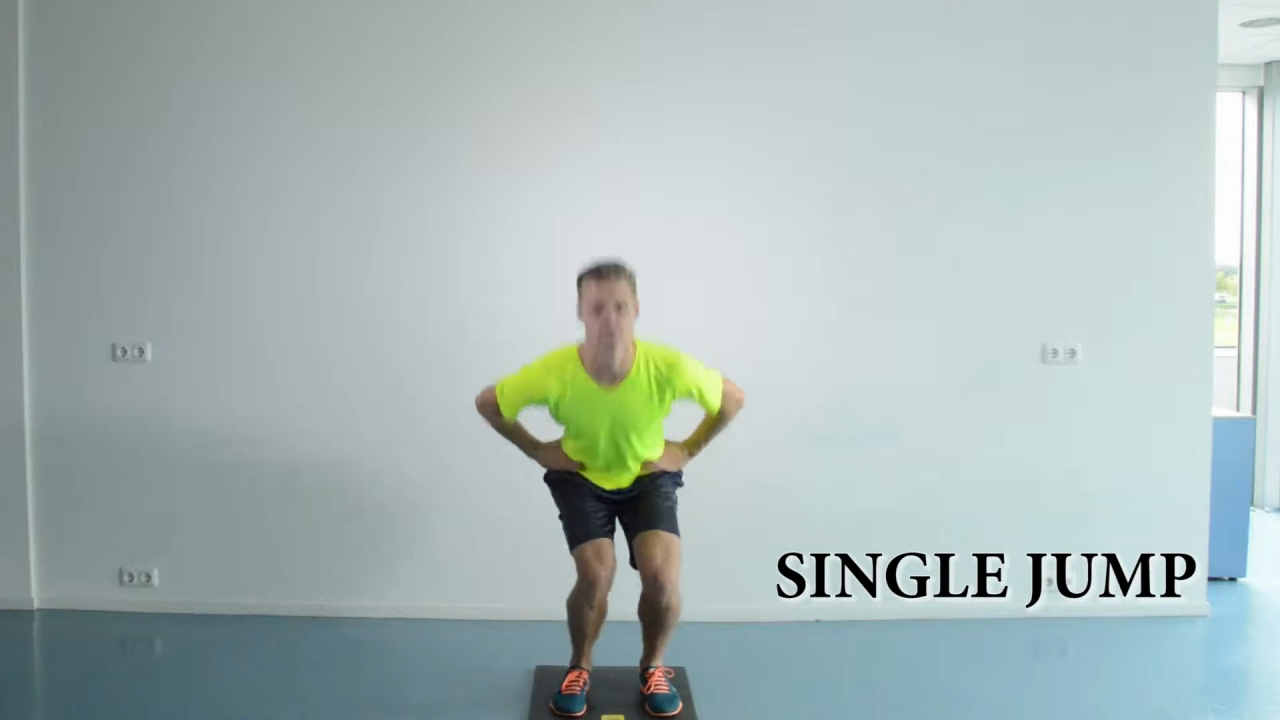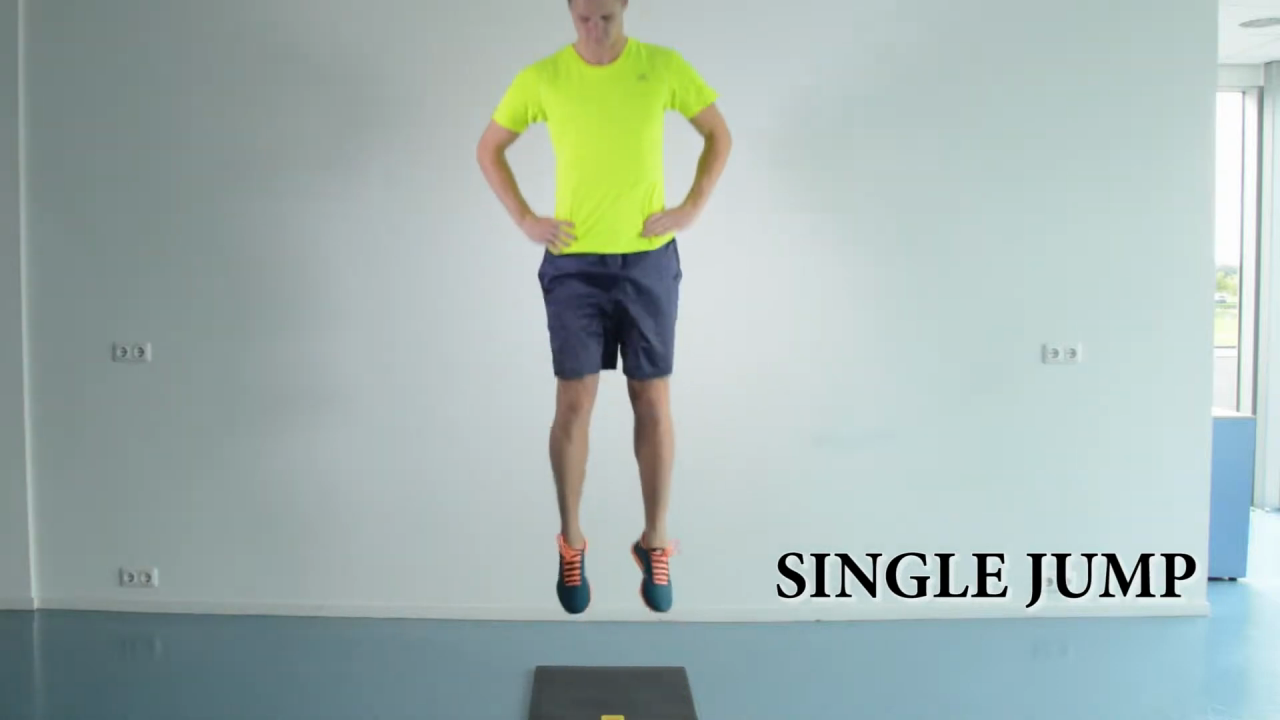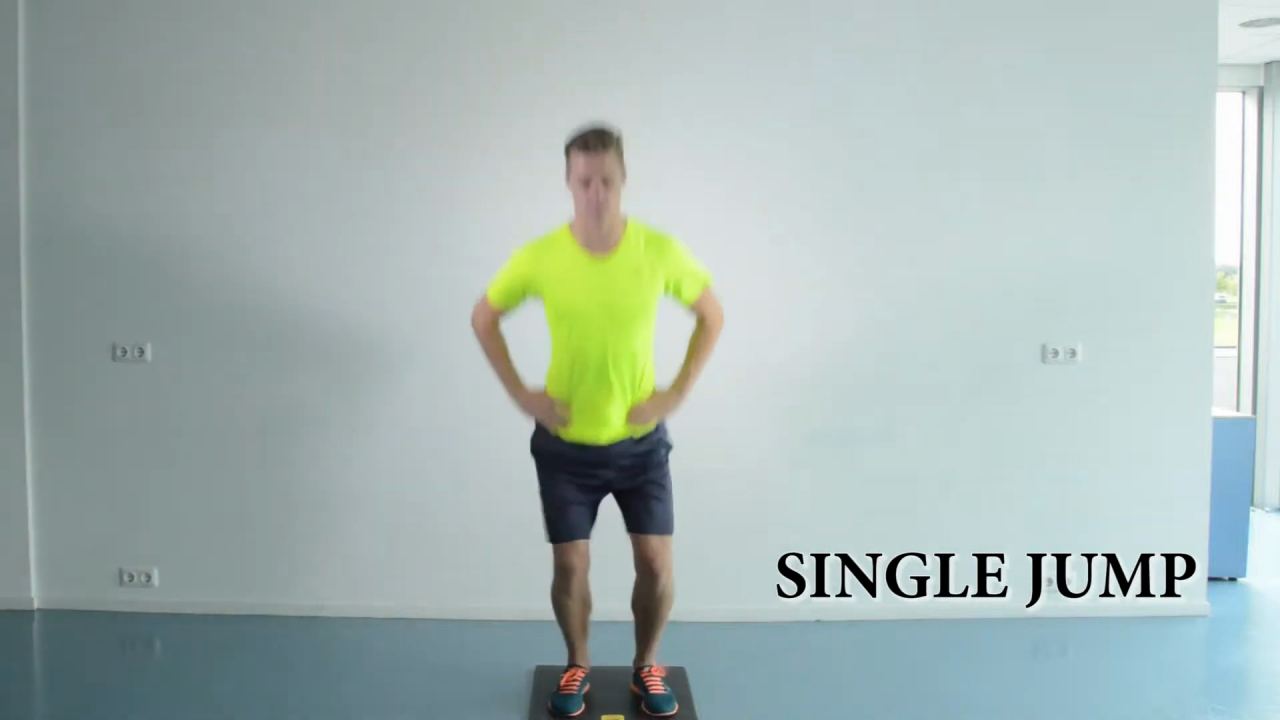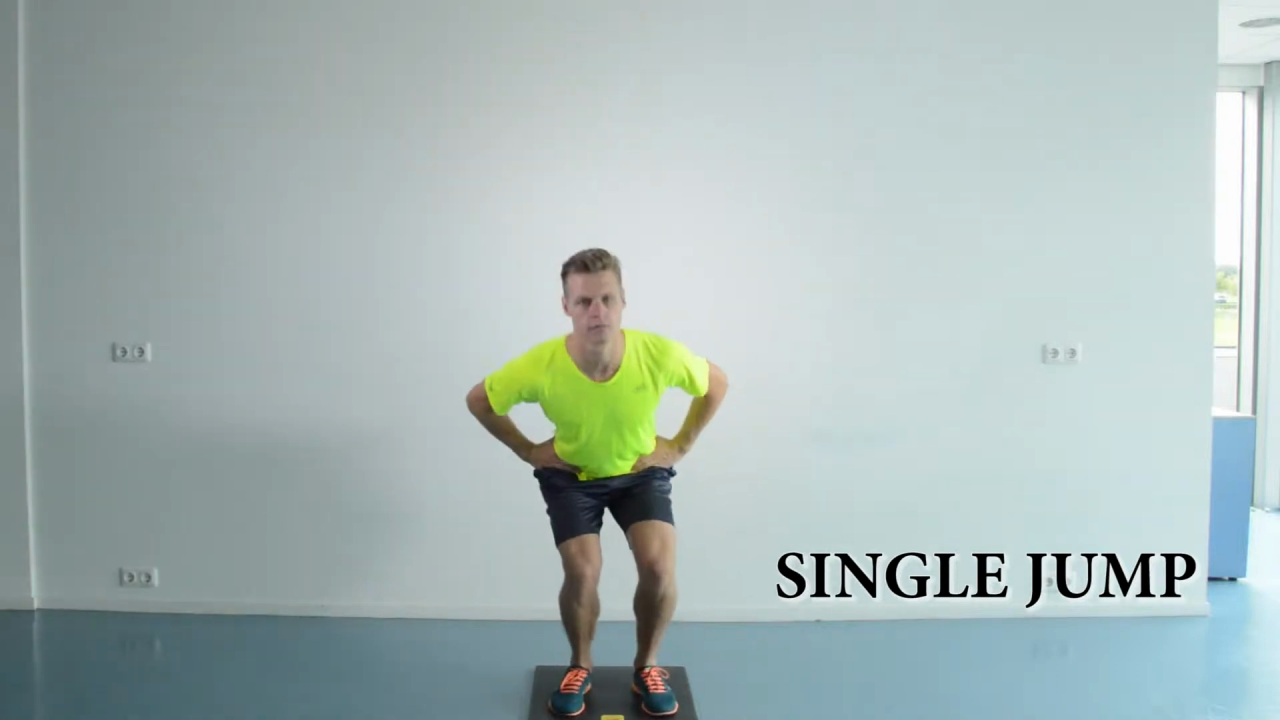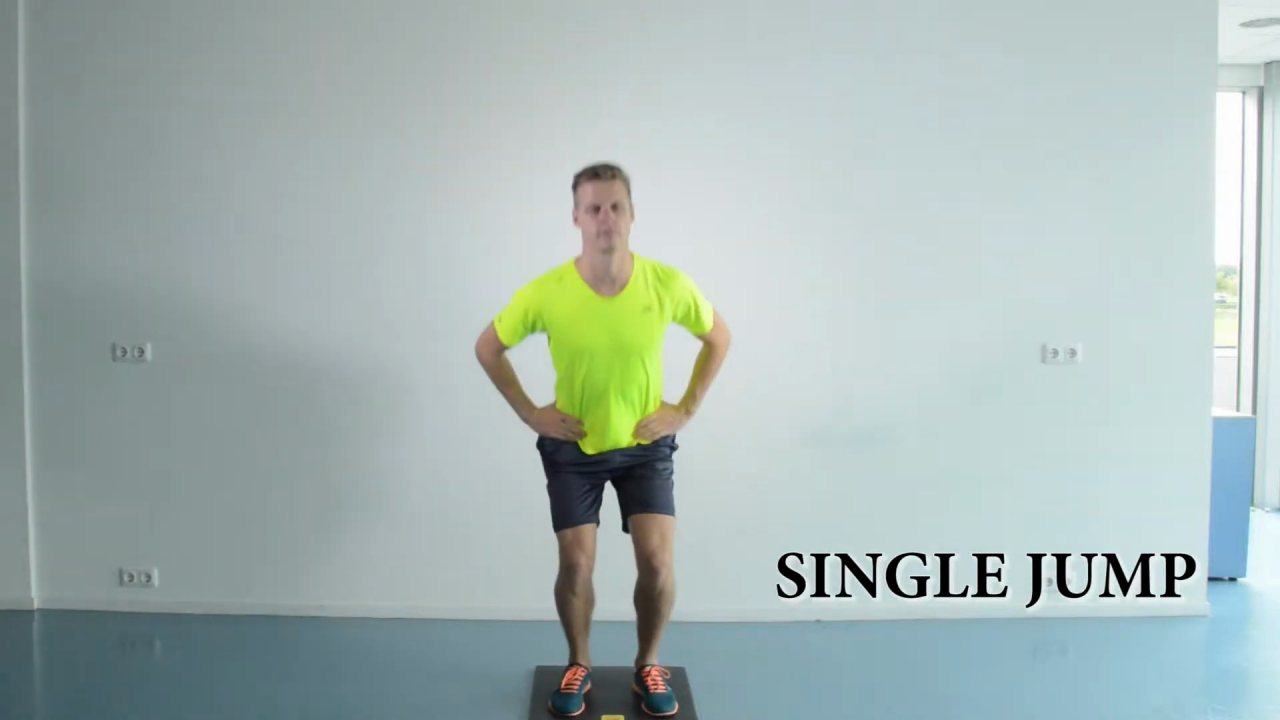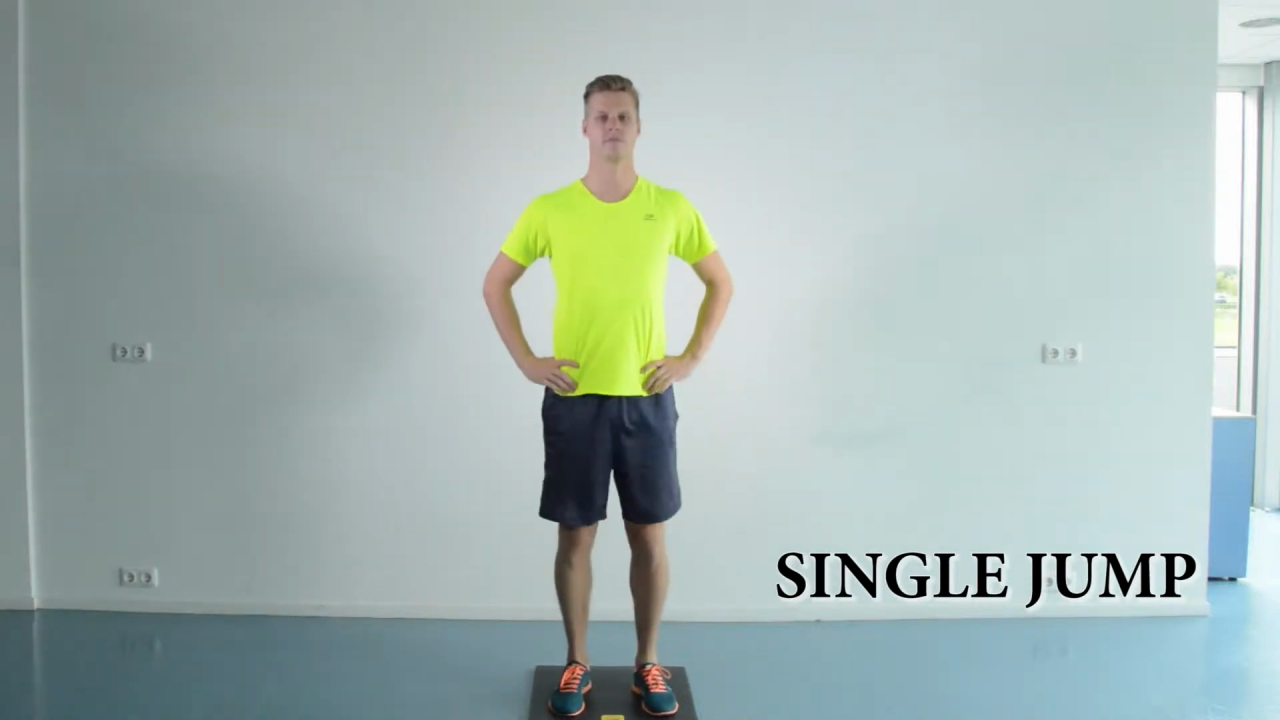
dt=0.4s
person 1, frame 1
left shoulder: (668, 368)
right shoulder: (553, 372)
left elbow: (732, 398)
right elbow: (487, 403)
left wrist: (688, 450)
right wrist: (537, 450)
left hip: (648, 478)
right hip: (580, 480)
left knee: (662, 575)
right knee: (596, 573)
left ankle: (653, 667)
right ankle: (579, 667)
person 1, frame 2
left shoulder: (663, 66)
right shoulder: (541, 77)
left elbow: (719, 136)
right elbow: (488, 149)
left wrist: (690, 209)
right wrist: (527, 220)
left hip: (649, 262)
right hip: (573, 266)
left knee: (652, 405)
right knee: (574, 405)
left ankle: (655, 544)
right ankle: (571, 545)
person 1, frame 3
left shoulder: (659, 251)
right shoulder: (538, 258)
left elbow: (712, 314)
right elbow: (483, 318)
left wrist: (678, 392)
right wrist: (521, 394)
left hip: (638, 437)
right hip: (565, 438)
left knee: (656, 565)
right knee: (570, 567)
left ankle: (647, 668)
right ankle: (576, 666)
person 1, frame 4
left shoulder: (661, 355)
right shoulder: (538, 368)
left elbow: (717, 384)
right elbow: (478, 401)
left wrist: (681, 445)
right wrist: (529, 450)
left hip: (640, 472)
right hip: (570, 475)
left knee: (659, 566)
right knee: (582, 571)
left ankle: (647, 665)
right ankle: (580, 665)
person 1, frame 5
left shoulder: (668, 284)
right shoulder: (546, 293)
left elbow: (718, 338)
right elbow: (487, 348)
left wrist: (686, 410)
right wrist: (531, 413)
left hip: (645, 445)
right hip: (572, 446)
left knee: (657, 560)
right knee: (576, 563)
left ankle: (648, 665)
right ankle: (578, 665)
person 1, frame 6
left shoulder: (671, 207)
right shoulder: (549, 210)
left elbow: (720, 282)
right elbow: (496, 284)
left wrist: (692, 357)
right wrist: (527, 361)
left hip: (647, 400)
right hip: (574, 402)
left knee: (649, 541)
right knee: (576, 539)
left ankle: (647, 663)
right ankle: (577, 663)
